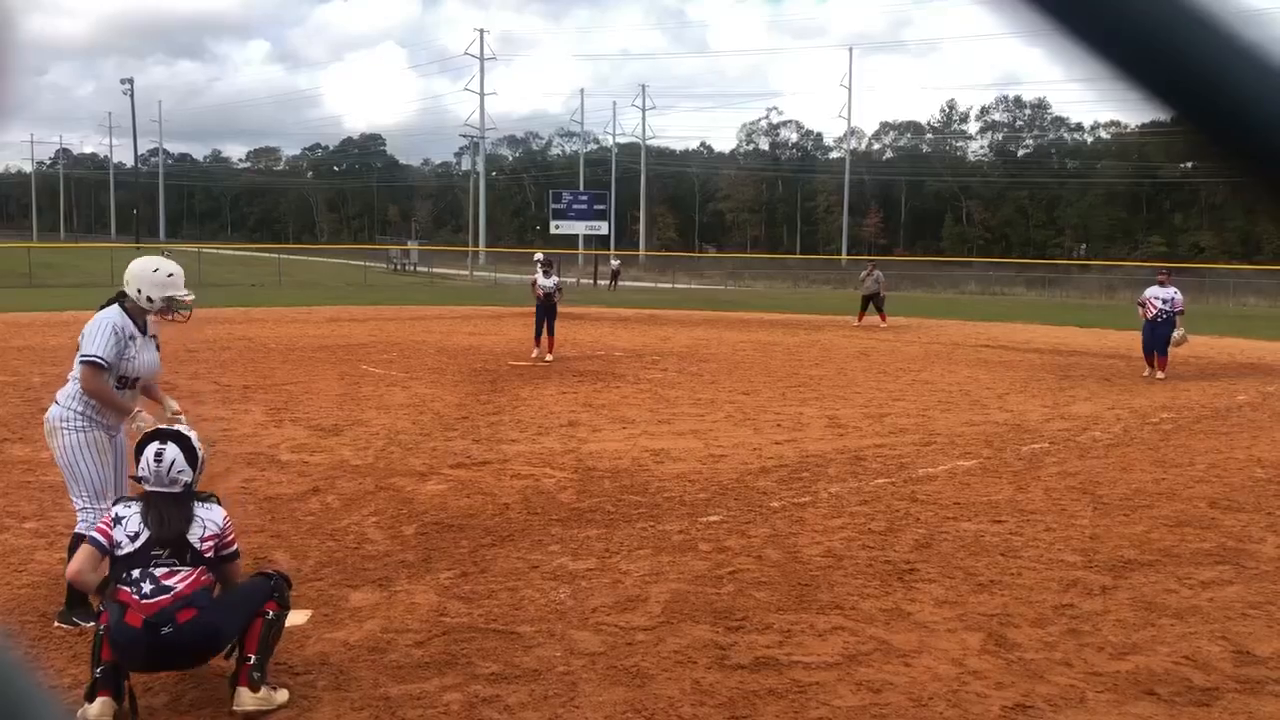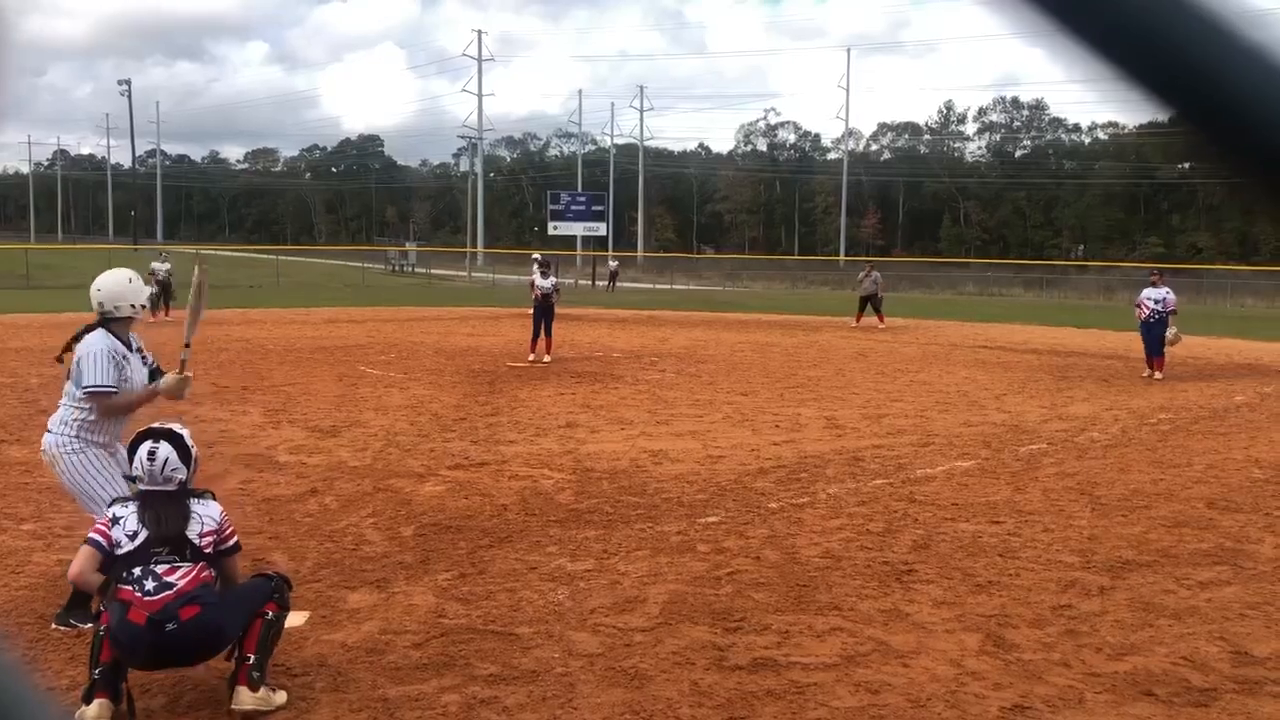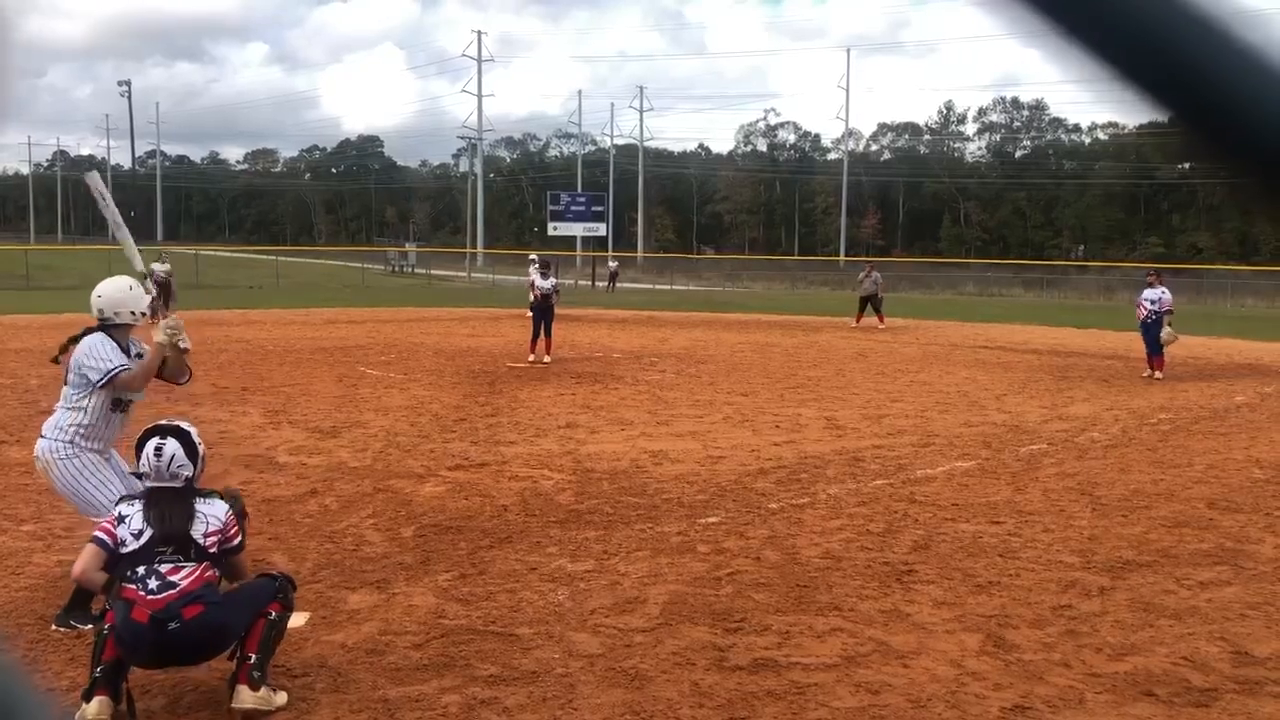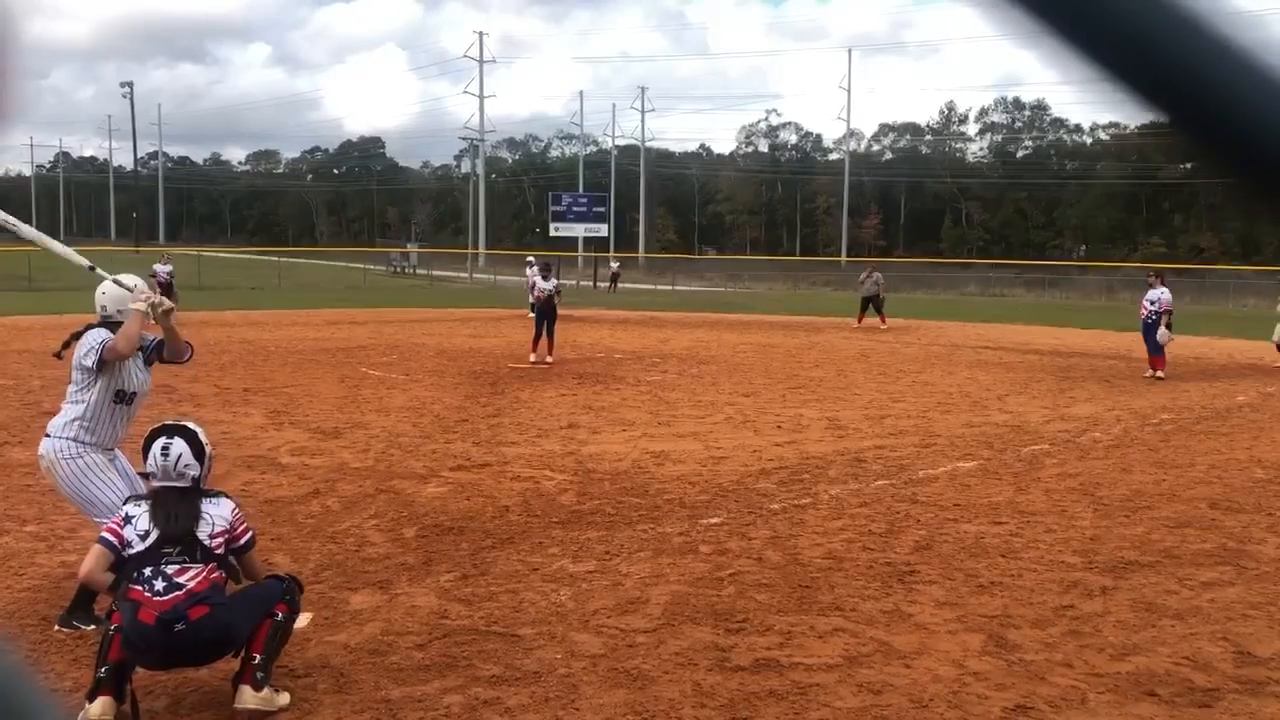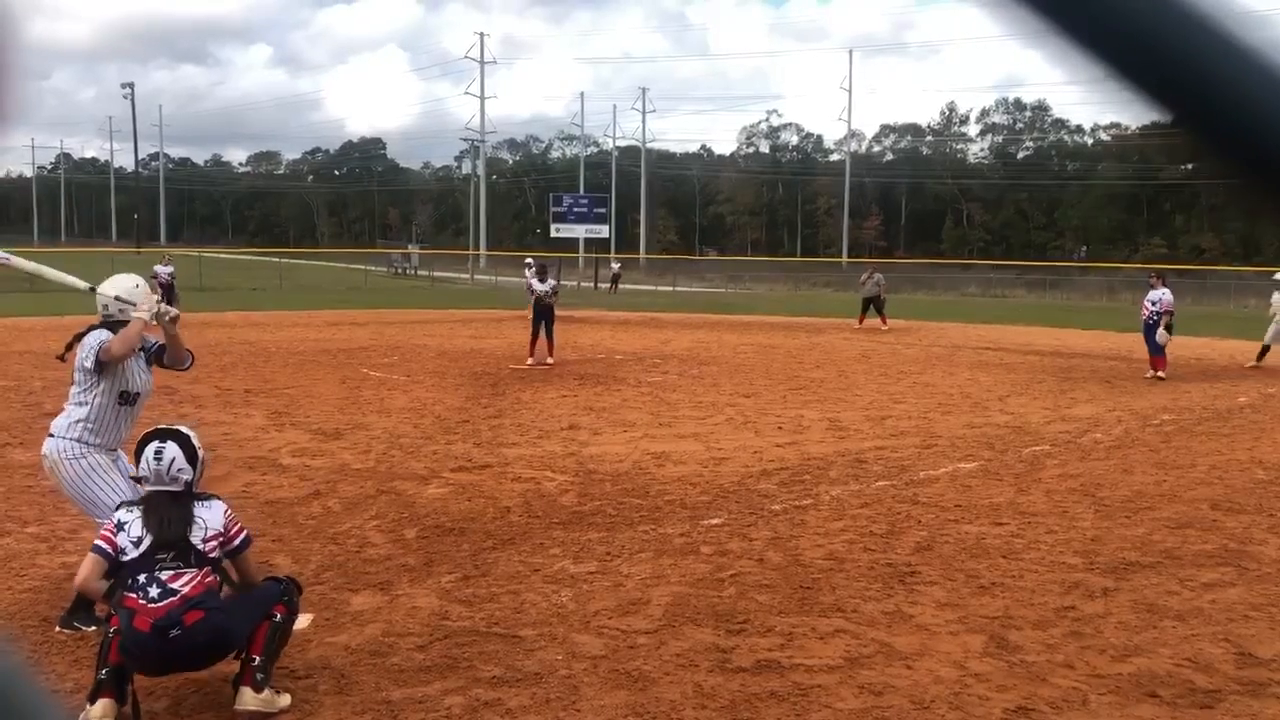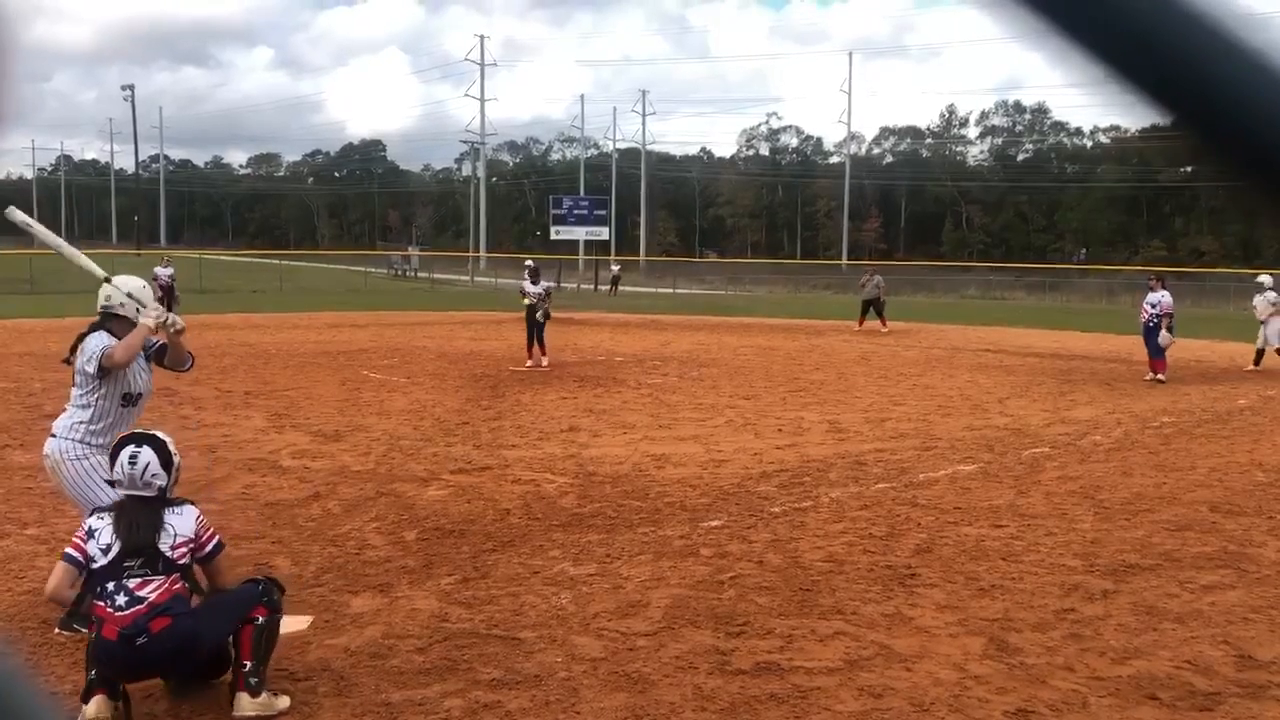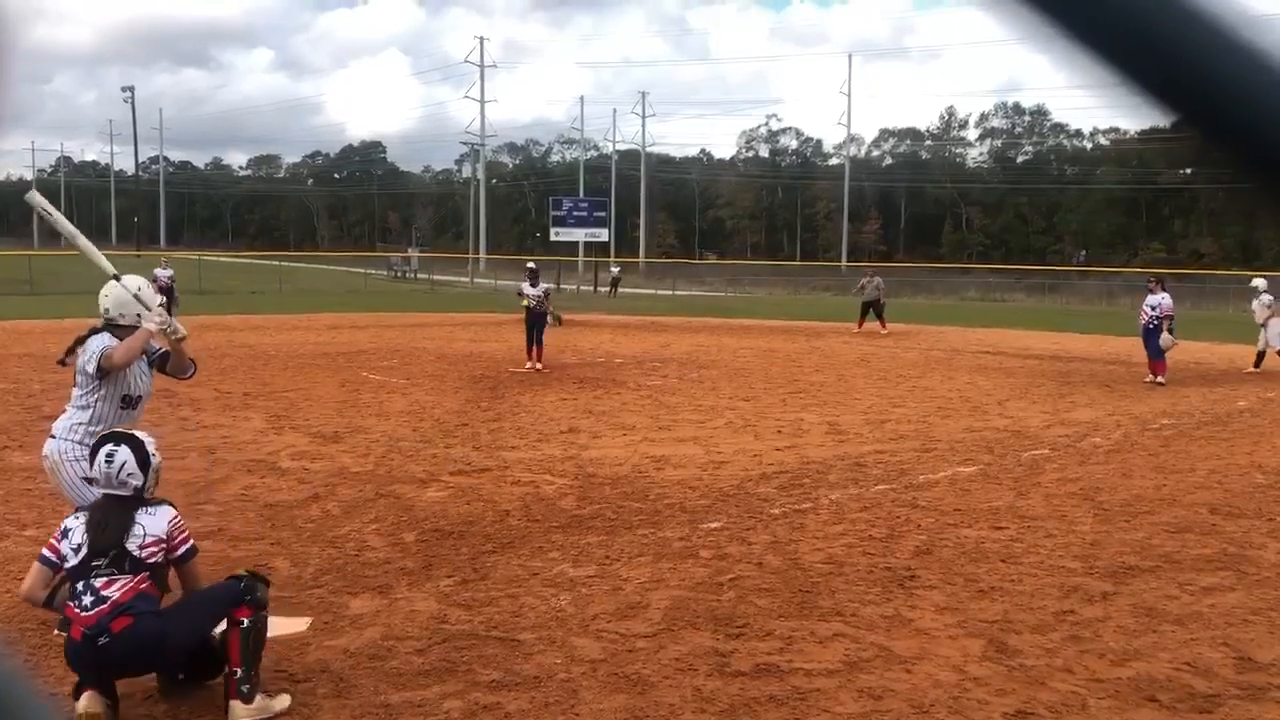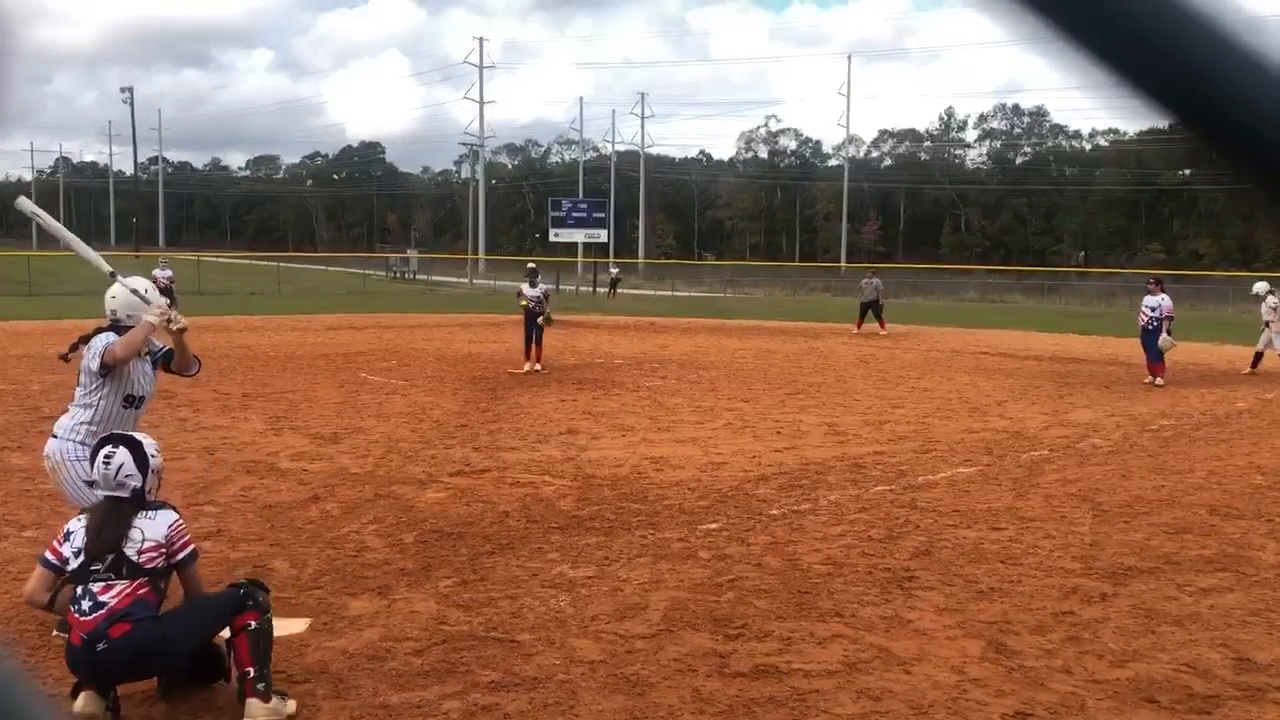
dt=0.3s
person 1, frame 1
left shoulder: (144, 326)
right shoulder: (109, 323)
left elbow: (145, 377)
right elbow: (90, 381)
left wrist: (165, 402)
right wrist: (133, 414)
left hip: (110, 426)
right hip: (76, 424)
left knee: (116, 508)
right knee: (94, 513)
right ankle: (73, 609)
person 1, frame 2
left shoulder: (129, 342)
right shoulder: (98, 347)
left elbow: (155, 379)
right elbow: (107, 406)
left wrist: (174, 383)
right wrist: (159, 392)
left hip: (103, 444)
right hip: (72, 446)
right ankle: (73, 611)
person 1, frame 3
left shoulder: (131, 347)
right shoulder: (95, 346)
left elbow: (178, 377)
right elbow: (132, 384)
left wrist: (176, 350)
right wrist: (158, 344)
left hip: (96, 449)
right hip: (64, 451)
right ankle: (73, 612)
person 1, frame 4
left shoulder: (139, 341)
right shoulder: (95, 339)
left elbow: (181, 354)
right elbow: (123, 350)
left wrist: (165, 321)
right wrist: (141, 311)
left hip: (102, 449)
right hip: (69, 449)
right ankle: (77, 613)
person 1, frame 5
left shoulder: (141, 343)
right shoulder: (97, 340)
left elbow: (181, 361)
right elbow: (117, 351)
left wrist: (169, 328)
right wrist: (142, 319)
left hip: (104, 449)
right hip: (72, 449)
right ankle: (78, 614)
person 1, frame 6
left shoulder: (140, 343)
right shoulder: (98, 342)
left elbow: (181, 362)
right elbow: (119, 358)
left wrist: (173, 335)
right wrist: (148, 324)
left hip: (103, 449)
right hip: (73, 449)
right ankle: (78, 615)
person 1, frame 7
left shoulder: (143, 347)
right shoulder: (99, 343)
left elbow: (183, 371)
right elbow: (118, 360)
left wrist: (175, 341)
right wrist: (151, 327)
right hip: (72, 450)
person 1, frame 8
left shoulder: (148, 348)
right shoulder: (104, 343)
left elbow: (187, 367)
right elbow: (120, 353)
left wrist: (177, 334)
right wrist: (152, 321)
right hip: (74, 451)
person 2, frame 1
left shoulder: (120, 512)
right shoulder: (213, 513)
left elbow: (77, 573)
right elbow: (232, 585)
left wrist: (119, 594)
left hip: (132, 646)
right hip: (196, 640)
left knee: (113, 608)
right knee: (272, 585)
left ankle: (102, 696)
right ankle: (250, 686)
person 2, frame 2
left shoulder: (117, 513)
right shoulder: (209, 509)
left elbow: (78, 574)
right elbow: (231, 582)
left wrist: (117, 593)
left hip: (134, 645)
right hip: (199, 635)
left knee: (113, 607)
right knee: (273, 587)
right ankle: (249, 686)
person 2, frame 3
left shoulder: (124, 511)
right shoulder: (216, 508)
left elbow: (82, 572)
right elbow: (240, 576)
left wrist: (123, 592)
right wrist: (240, 524)
left hip: (138, 644)
right hip: (202, 634)
left knee: (118, 607)
right knee: (276, 587)
left ankle: (101, 695)
right ankle: (250, 685)
person 2, frame 4
left shoulder: (131, 511)
right shoulder: (222, 507)
left elbow: (89, 574)
right elbow: (255, 575)
left wrist: (131, 592)
right wrist: (237, 542)
left hip: (144, 645)
right hip: (208, 636)
left knee: (124, 607)
right knee: (284, 588)
left ankle: (104, 695)
right ankle: (253, 685)
person 2, frame 5
left shoulder: (123, 517)
right shoulder: (215, 510)
left elbow: (84, 582)
right elbow: (251, 582)
left wrist: (125, 600)
right wrist: (225, 604)
left hip: (141, 653)
right hip: (203, 641)
right knee: (282, 591)
right ankle: (254, 687)
person 2, frame 6
left shoulder: (95, 523)
right shoulder: (187, 516)
left elbow: (55, 590)
right elbow: (222, 587)
left wrist: (97, 607)
left hip: (114, 658)
right hip: (176, 646)
right knee: (263, 592)
left ankle: (100, 695)
right ankle: (250, 691)
person 2, frame 7
left shoulder: (73, 523)
right shoulder: (163, 516)
left elbow: (30, 591)
right elbow: (194, 591)
left wrist: (79, 610)
left hip: (83, 657)
right hip: (142, 645)
right knee: (248, 589)
left ankle: (95, 690)
person 2, frame 8
left shoulder: (76, 525)
right shoulder: (164, 520)
left elbow: (34, 594)
right elbow: (196, 595)
left wrist: (83, 612)
left hip: (84, 660)
right hip: (142, 651)
right knee: (249, 595)
left ankle: (93, 691)
